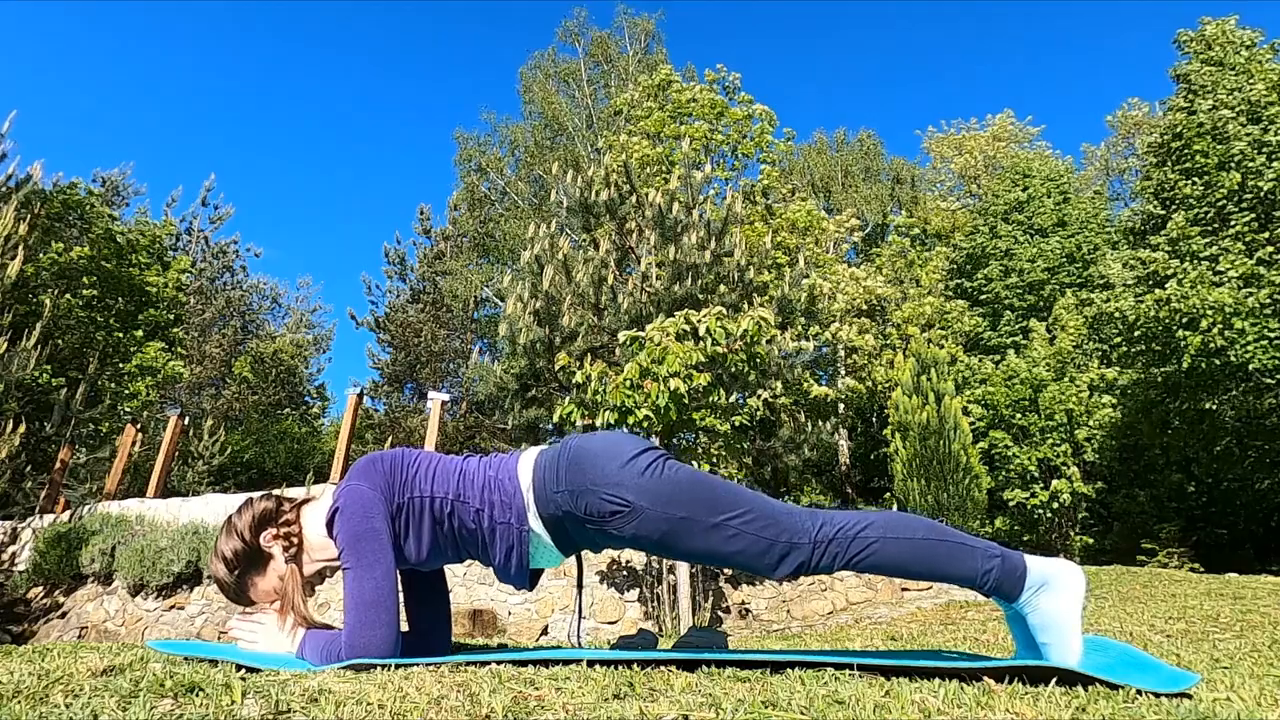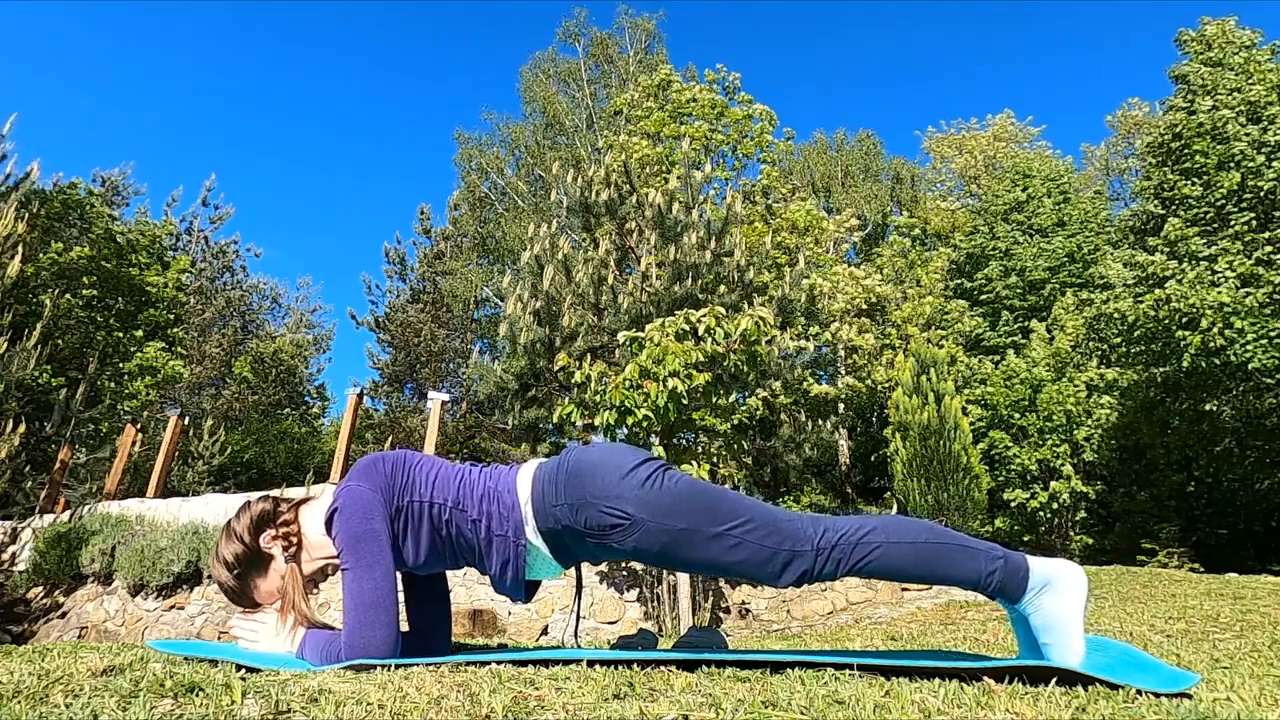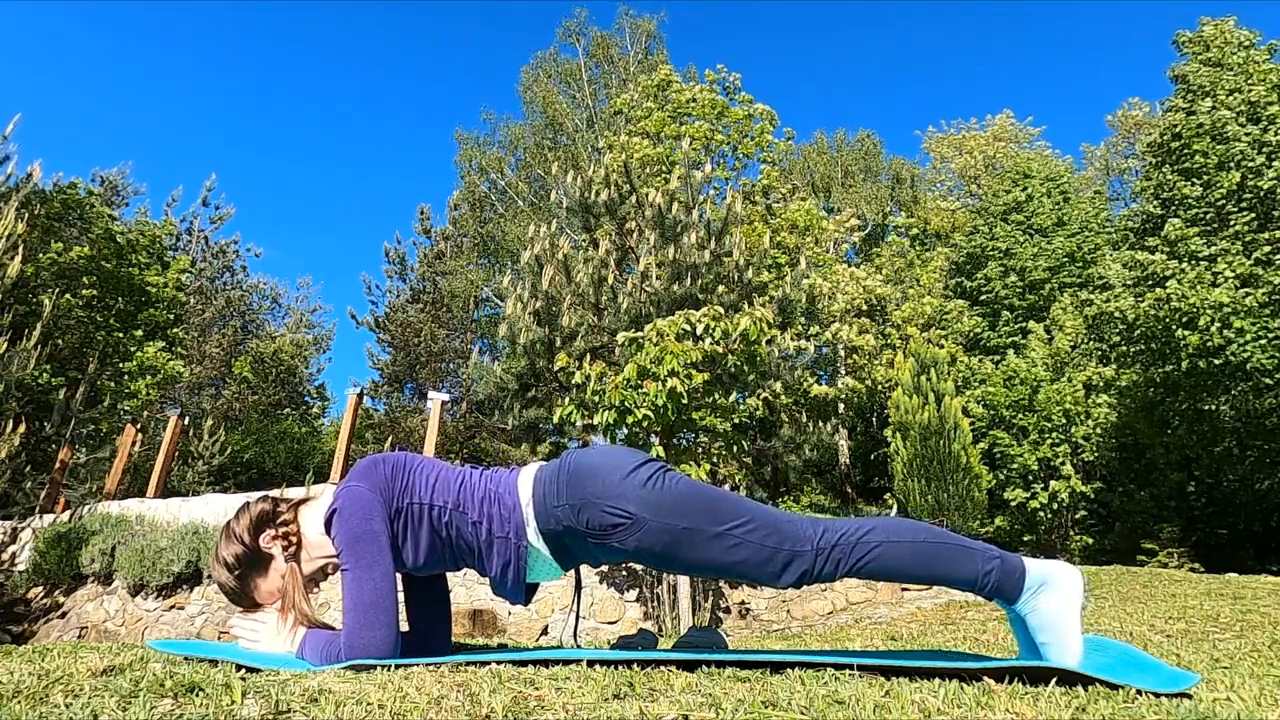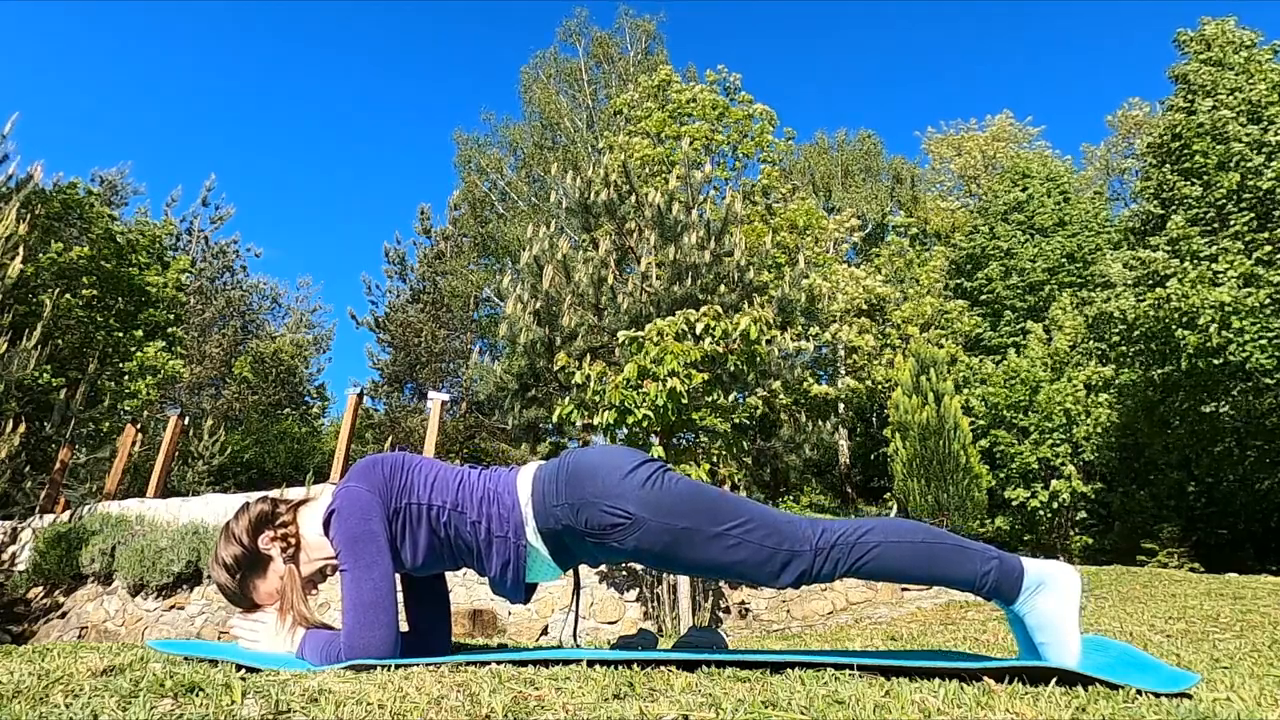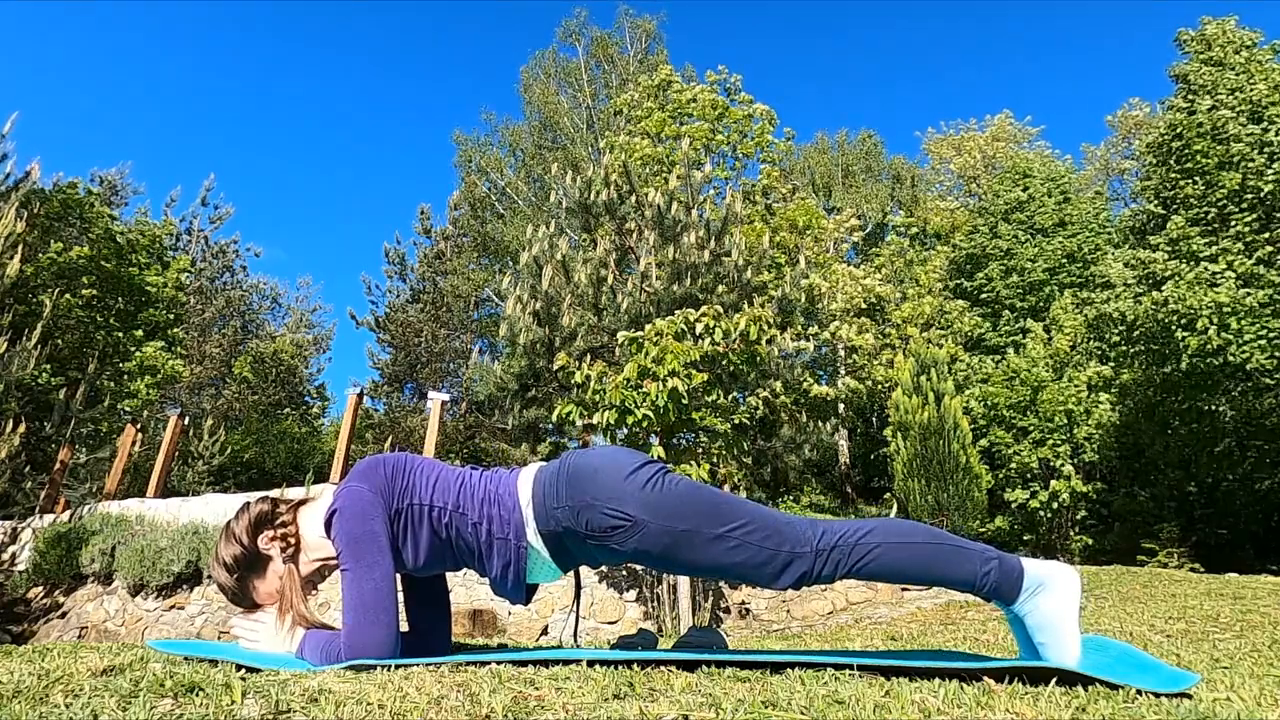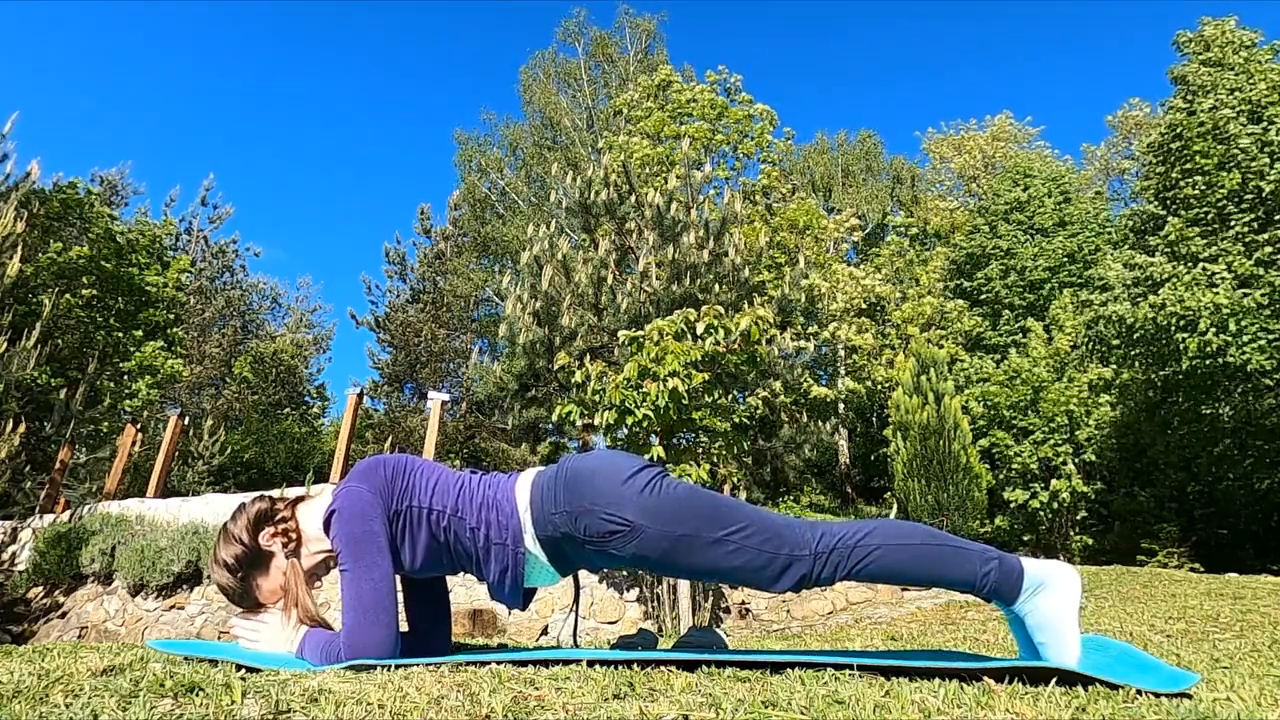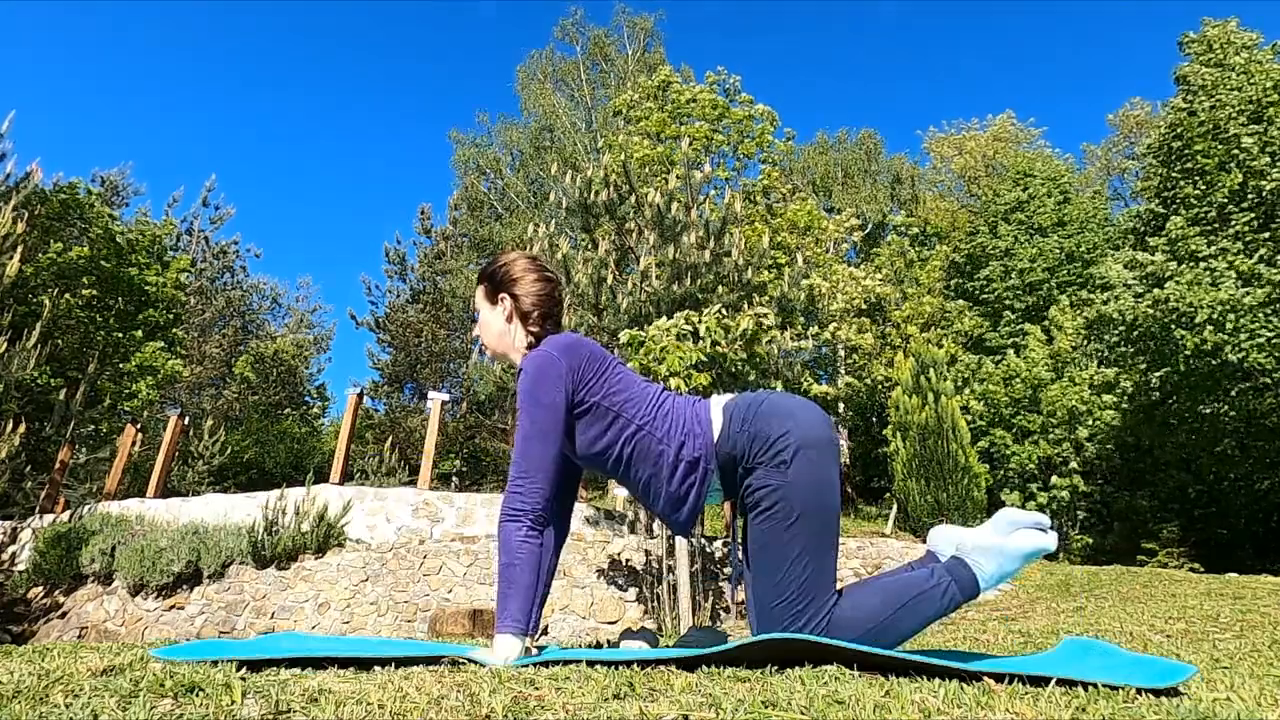
dt=0.7s
person 1, frame 1
left shoulder: (359, 501)
right shoulder: (388, 521)
left elbow: (376, 646)
right elbow: (428, 642)
left wrist: (295, 642)
right wrist: (303, 625)
left hip: (596, 487)
right hip: (591, 492)
left knee: (812, 542)
right knee: (809, 538)
left ankle: (1025, 578)
right ankle: (1014, 582)
person 1, frame 2
left shoulder: (356, 501)
right shoulder: (388, 521)
left elbow: (375, 645)
right elbow: (428, 642)
left wrist: (296, 639)
right wrist: (303, 625)
left hip: (596, 501)
right hip: (592, 500)
left knee: (812, 549)
right knee: (812, 545)
left ankle: (1027, 577)
right ankle: (1017, 580)
person 1, frame 3
left shoulder: (356, 502)
right shoulder: (387, 524)
left elbow: (375, 646)
right elbow: (427, 643)
left wrist: (296, 639)
right wrist: (304, 623)
left hip: (595, 502)
right hip: (589, 506)
left knee: (812, 551)
right knee: (808, 549)
left ankle: (1023, 578)
right ankle: (1015, 580)
person 1, frame 4
left shoulder: (355, 501)
right shoulder: (387, 521)
left elbow: (373, 646)
right elbow: (429, 644)
left wrist: (295, 640)
right wrist: (300, 624)
left hip: (594, 501)
right hip: (589, 502)
left knee: (809, 550)
right knee: (807, 548)
left ankle: (1022, 578)
right ankle: (1014, 581)
person 1, frame 5
left shoulder: (358, 500)
right shoulder: (388, 522)
left elbow: (373, 645)
right elbow: (429, 641)
left wrist: (292, 640)
right wrist: (300, 625)
left hip: (596, 500)
right hip: (589, 505)
left knee: (809, 553)
right knee: (805, 552)
left ankle: (1020, 578)
right ankle: (1013, 579)
person 1, frame 6
left shoulder: (358, 498)
right shoulder: (388, 520)
left elbow: (372, 645)
right elbow: (428, 643)
left wrist: (294, 638)
right wrist: (303, 622)
left hip: (593, 508)
right hip: (589, 508)
left knee: (811, 555)
right knee: (813, 551)
left ankle: (1022, 580)
right ankle: (1015, 579)
person 1, frame 7
left shoulder: (551, 361)
right shoulder: (556, 374)
left elbow: (526, 510)
right elbow: (551, 516)
left wrist: (508, 641)
right wrist: (519, 630)
left hip: (776, 442)
right hip: (765, 447)
left knee: (802, 638)
right knee: (789, 629)
left ankle: (971, 566)
right ankle: (946, 557)
